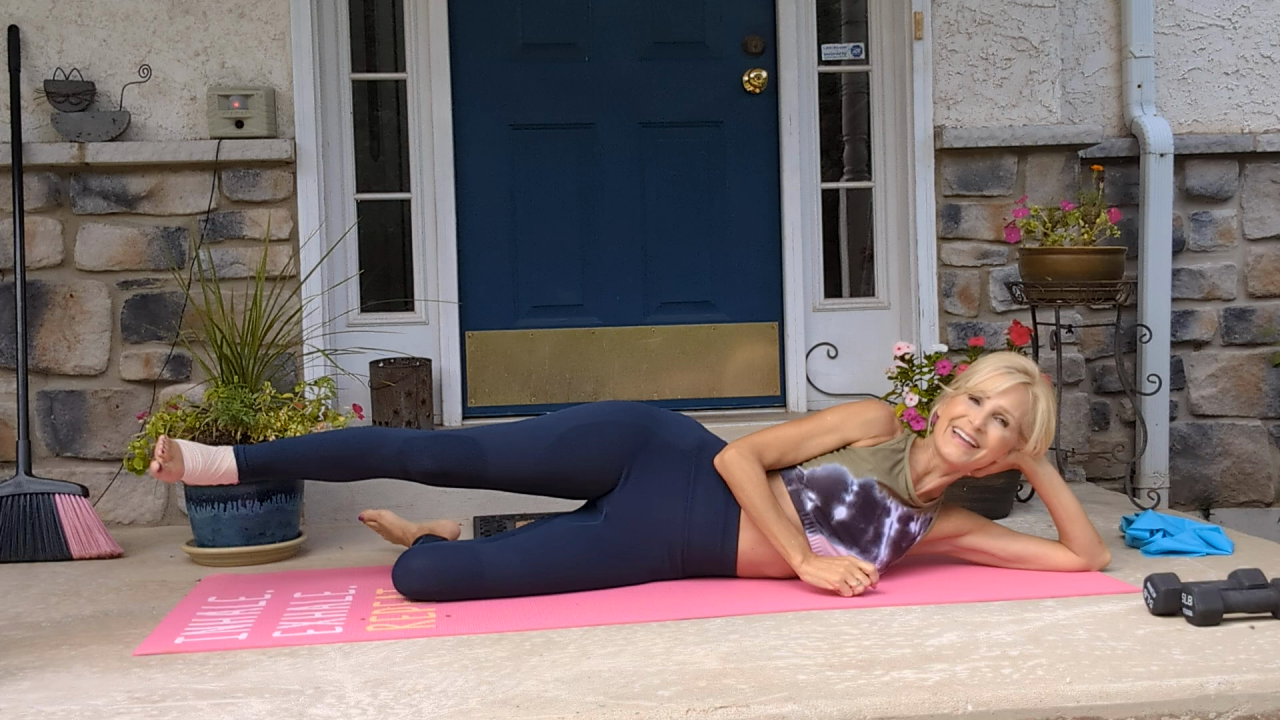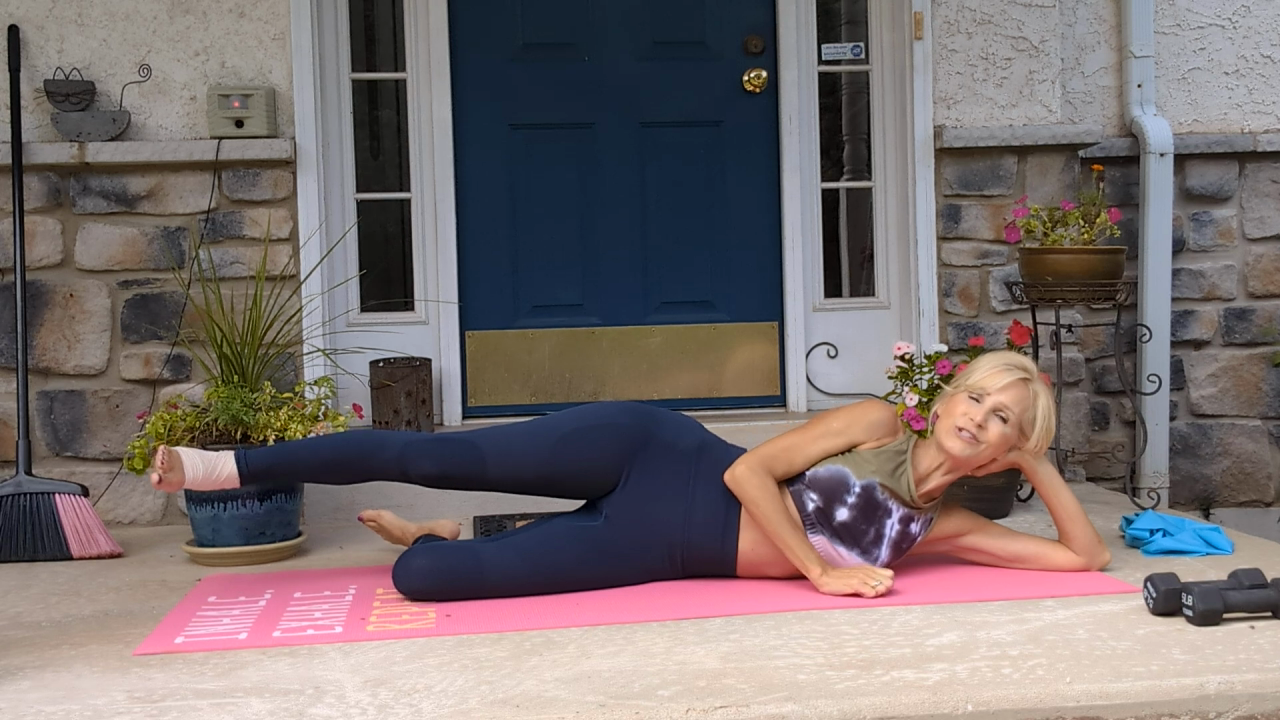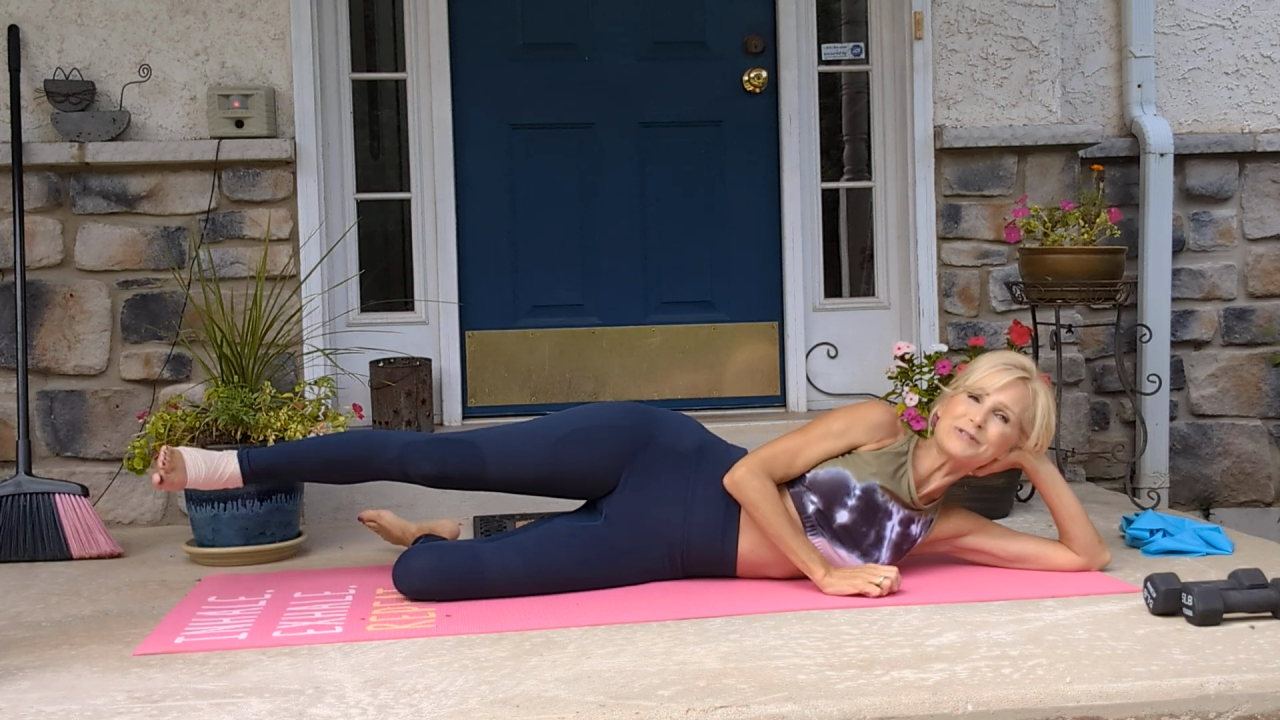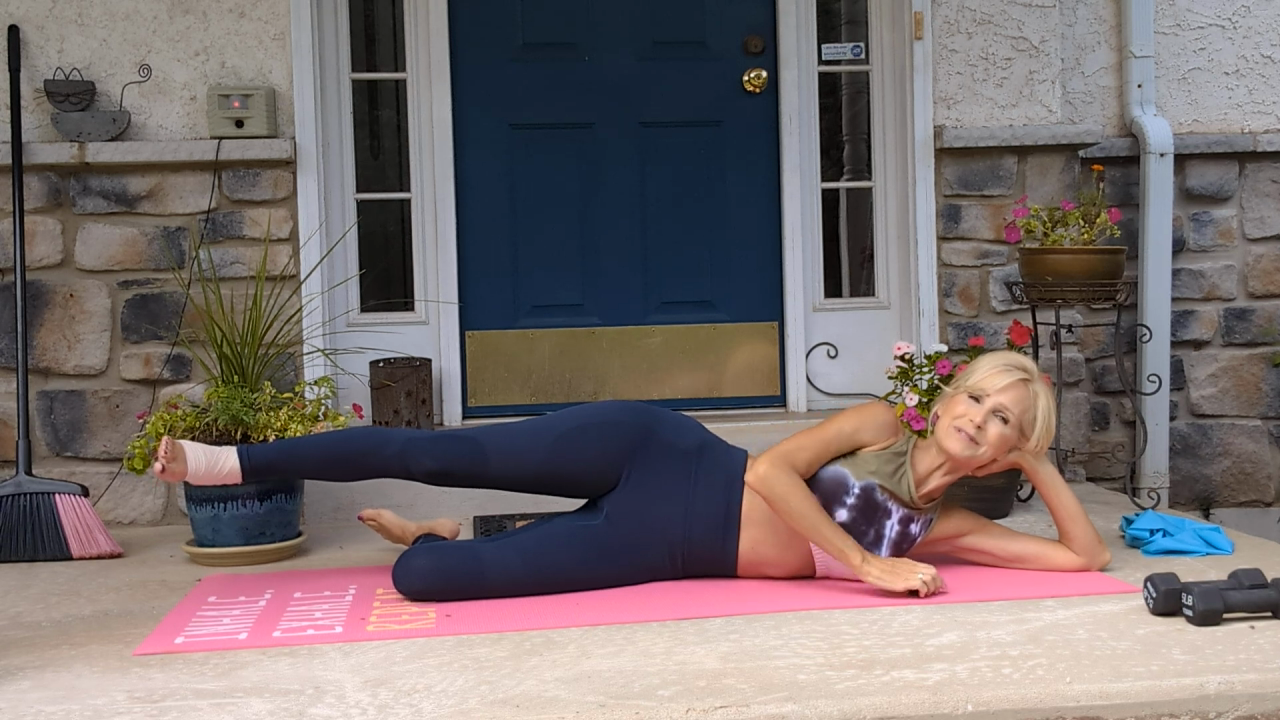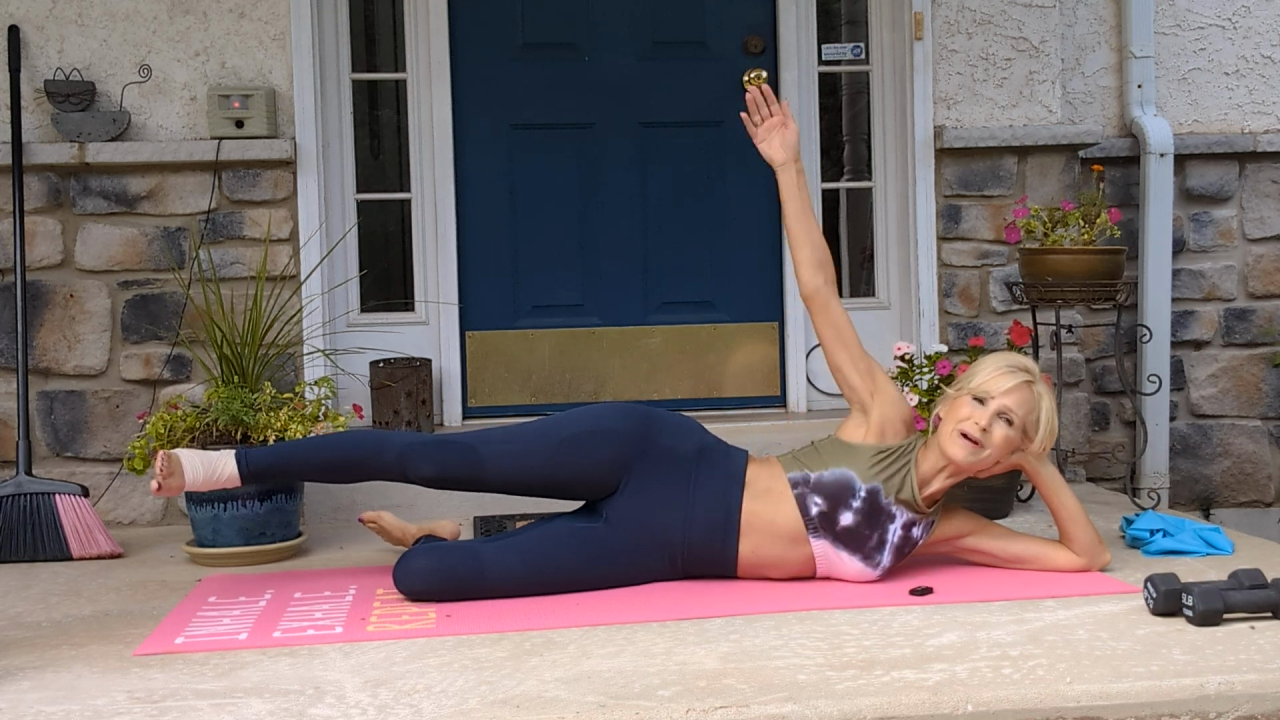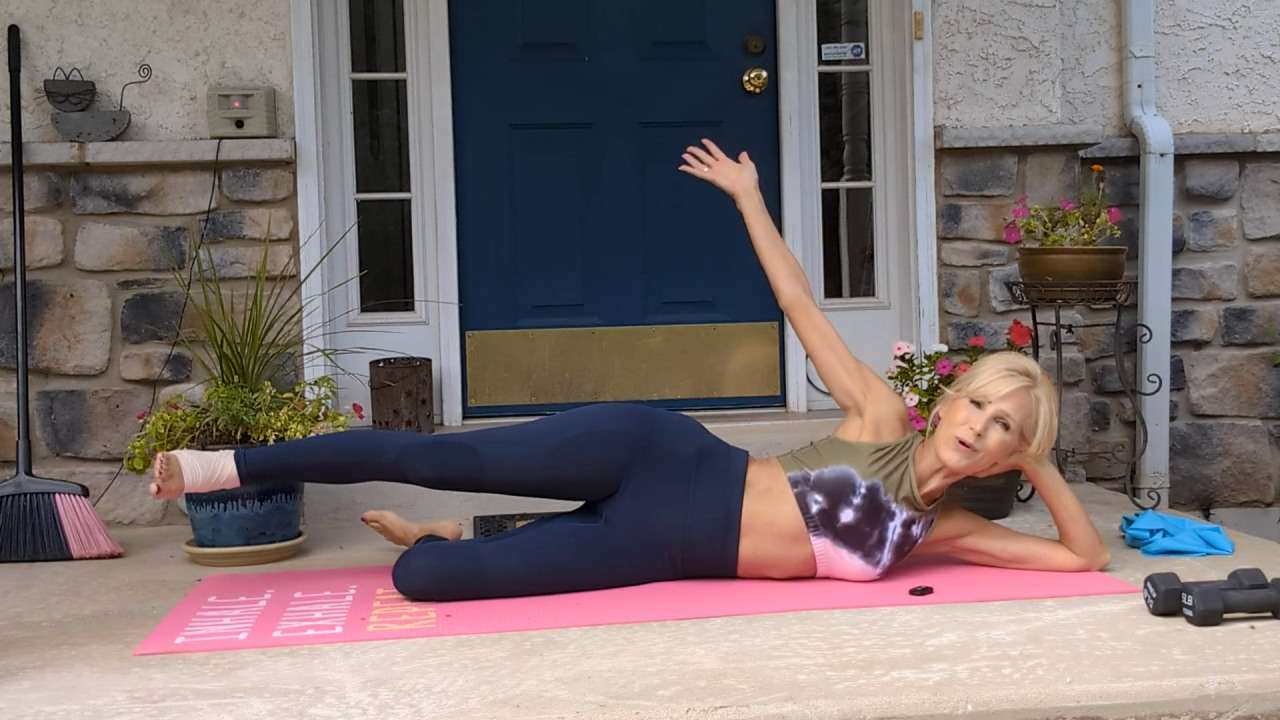
dt=0.5s
person 1, frame 1
left shoulder: (940, 524)
right shoulder: (876, 423)
left elbow: (1085, 555)
right elbow: (738, 456)
left wrist: (1039, 466)
right wrist: (804, 561)
left hip: (657, 548)
right hip: (657, 455)
right knee: (431, 453)
left ankle: (433, 537)
right ankle: (229, 460)
person 1, frame 2
left shoulder: (939, 524)
right shoulder: (876, 425)
left elbow: (1085, 556)
right elbow: (748, 470)
left wrist: (1039, 466)
right wrist: (817, 571)
left hip: (655, 549)
right hip: (656, 456)
left knee: (424, 579)
right knee: (430, 456)
left ankle: (438, 538)
right ankle: (232, 465)
person 1, frame 3
left shoulder: (939, 527)
right shoulder: (878, 424)
left elbow: (1085, 555)
right elbow: (750, 474)
left wrist: (1039, 466)
right wrist: (824, 573)
left hip: (658, 550)
right hip: (655, 455)
right knee: (434, 457)
left ankle: (438, 538)
right ankle: (234, 465)
person 1, frame 4
left shoulder: (939, 525)
right shoulder: (879, 424)
left elbow: (1085, 556)
right elbow: (770, 471)
left wrist: (1039, 464)
right wrist: (865, 564)
left hip: (658, 550)
right hip: (658, 454)
right knee: (432, 452)
left ankle: (440, 535)
right ankle: (232, 459)
person 1, frame 5
left shoulder: (937, 526)
right shoulder: (885, 417)
left elbow: (1084, 554)
right elbow: (818, 292)
left wrist: (1039, 463)
right wrist: (787, 167)
left hip: (661, 552)
right hip: (660, 456)
right knee: (431, 458)
left ankle: (441, 539)
right ankle: (228, 465)
person 1, frame 6
left shoulder: (937, 526)
right shoulder: (882, 415)
left elbow: (1086, 554)
right elbow: (798, 302)
left wrist: (1040, 463)
right wrist: (747, 195)
left hip: (658, 548)
right hip: (659, 453)
right knee: (431, 457)
left ankle: (436, 539)
right ankle: (227, 464)
